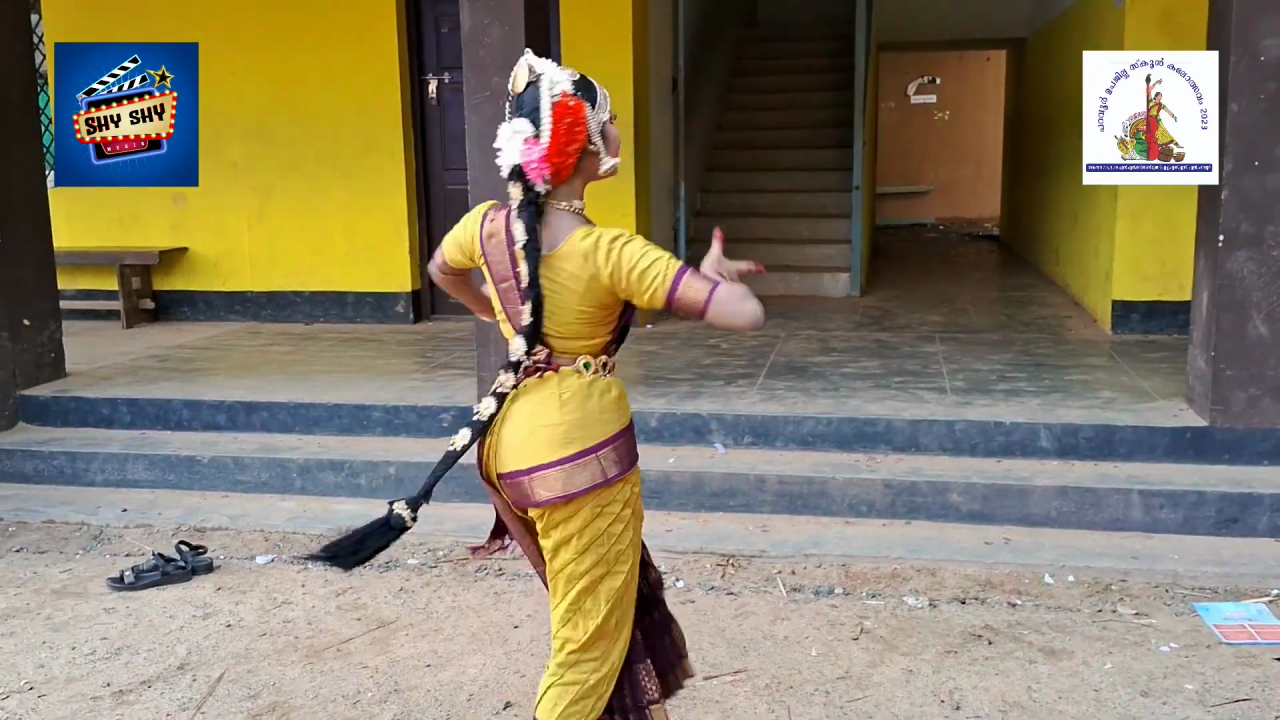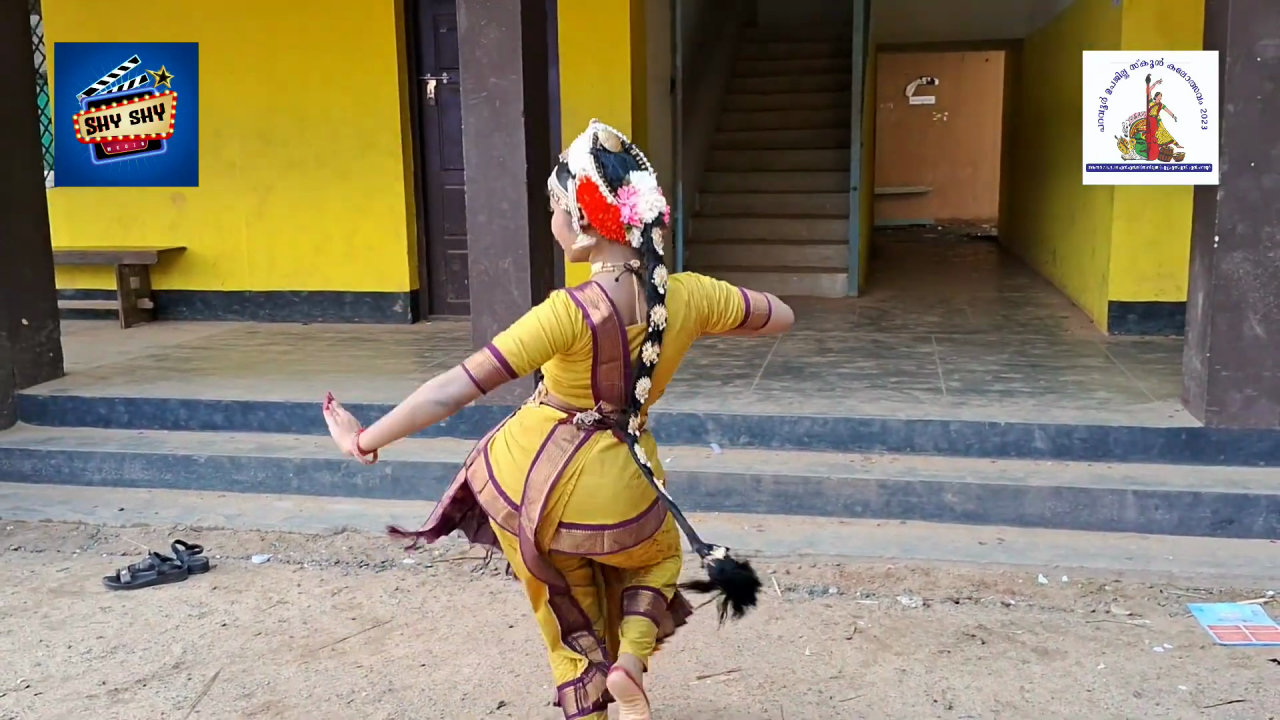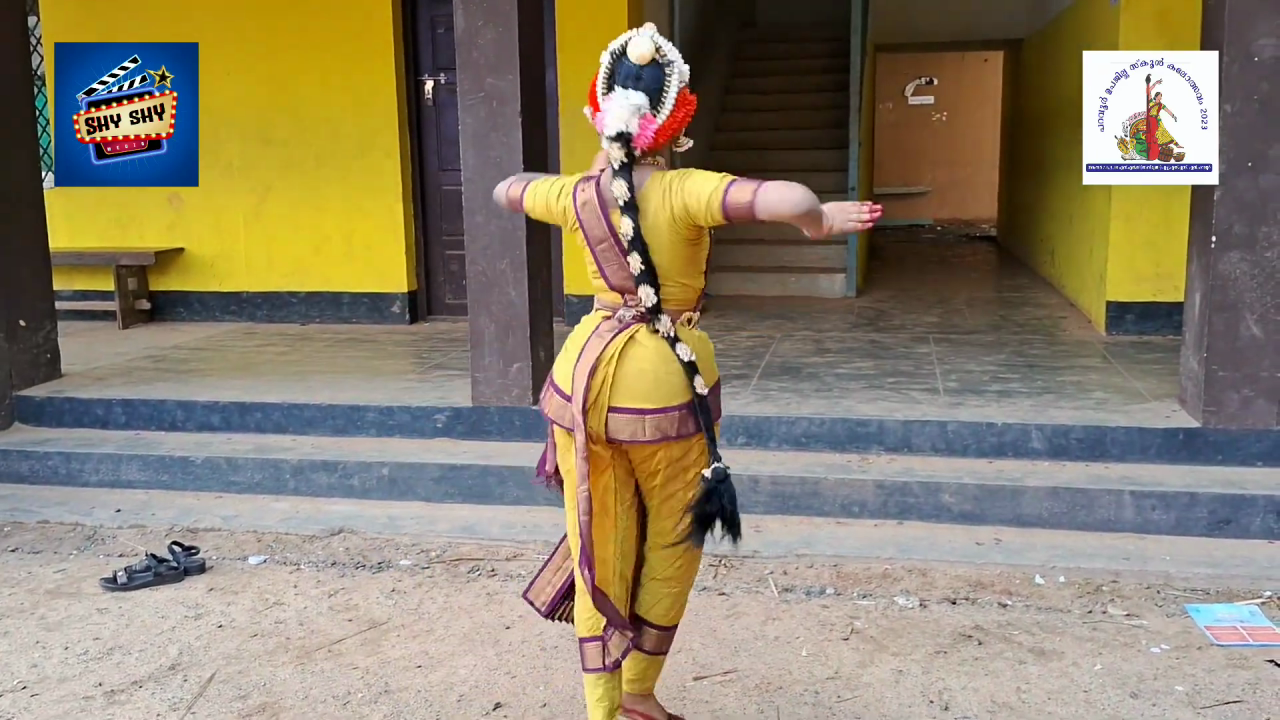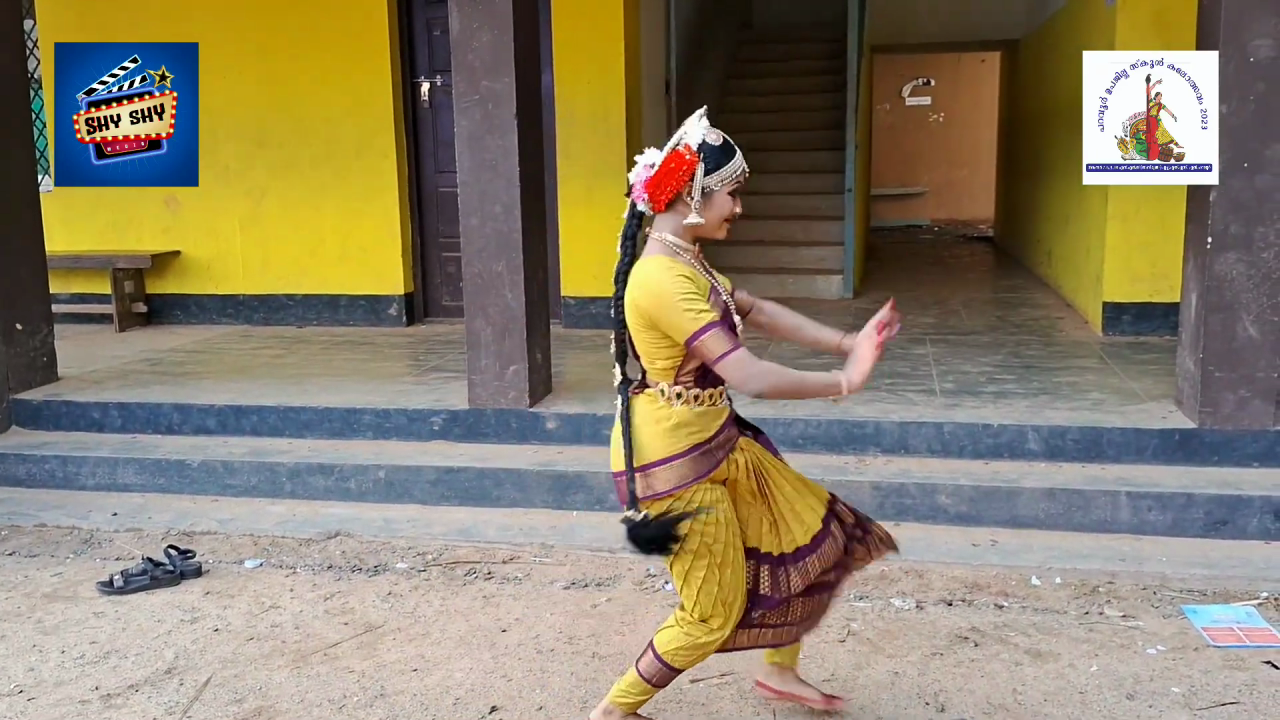
dt=0.4s
person 1, frame 1
left shoulder: (490, 224)
right shoulder: (611, 251)
left elbow: (442, 269)
right elbow: (745, 315)
right wrist: (713, 277)
left hip: (511, 433)
right hip: (576, 448)
left knee: (613, 606)
right knee: (592, 644)
person 1, frame 2
left shoulder: (572, 313)
right shoulder: (688, 296)
left elbow: (461, 385)
right elbow: (780, 316)
left wrist: (365, 442)
left hip: (523, 476)
right hip: (612, 489)
left knee: (569, 613)
right knee: (662, 550)
right ankle: (629, 663)
person 1, frame 3
left shoulder: (577, 196)
right shoulder: (683, 191)
left elbow: (507, 191)
right elbow: (785, 199)
right wrist: (818, 218)
left hip: (586, 376)
right hip: (664, 386)
left knee: (602, 550)
right knee: (673, 544)
person 1, frame 4
left shoulder: (681, 262)
right shoulder: (667, 282)
left elbow: (758, 311)
right elbow: (747, 374)
left wrist: (848, 343)
right wrist: (842, 380)
left hip: (709, 436)
right hip: (674, 451)
left knee: (811, 526)
right knee: (715, 609)
left ankle: (780, 671)
